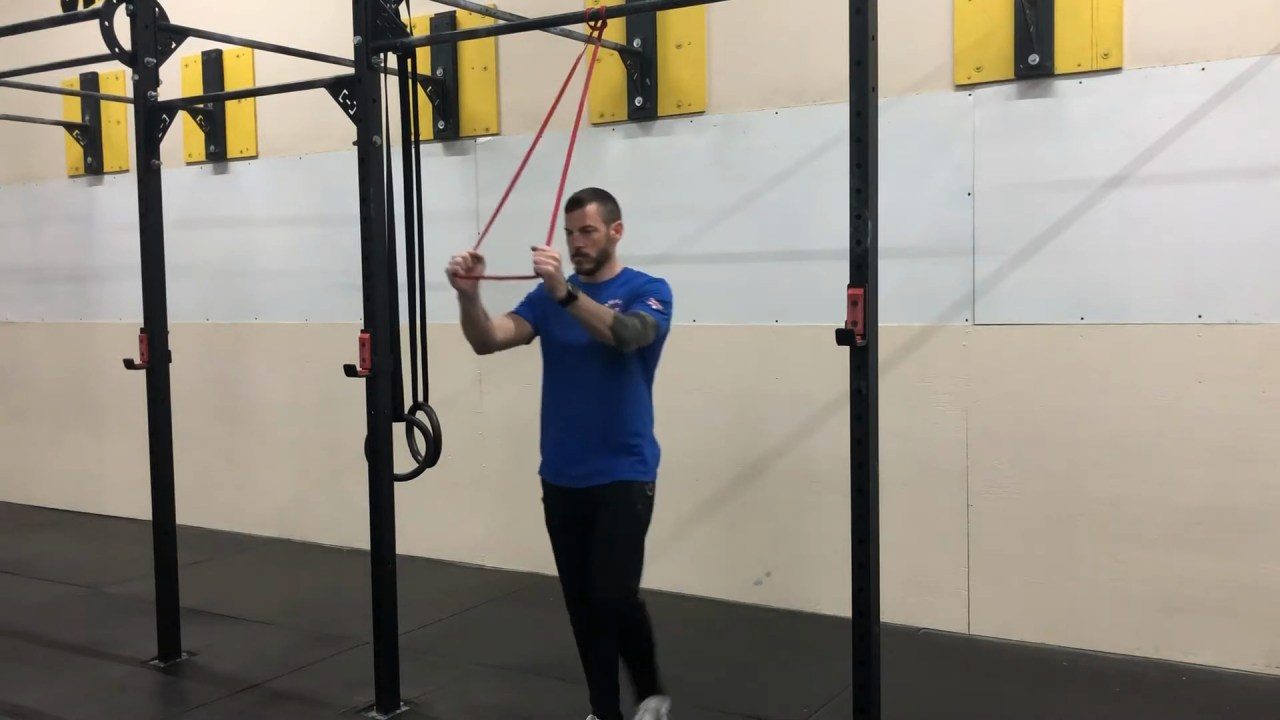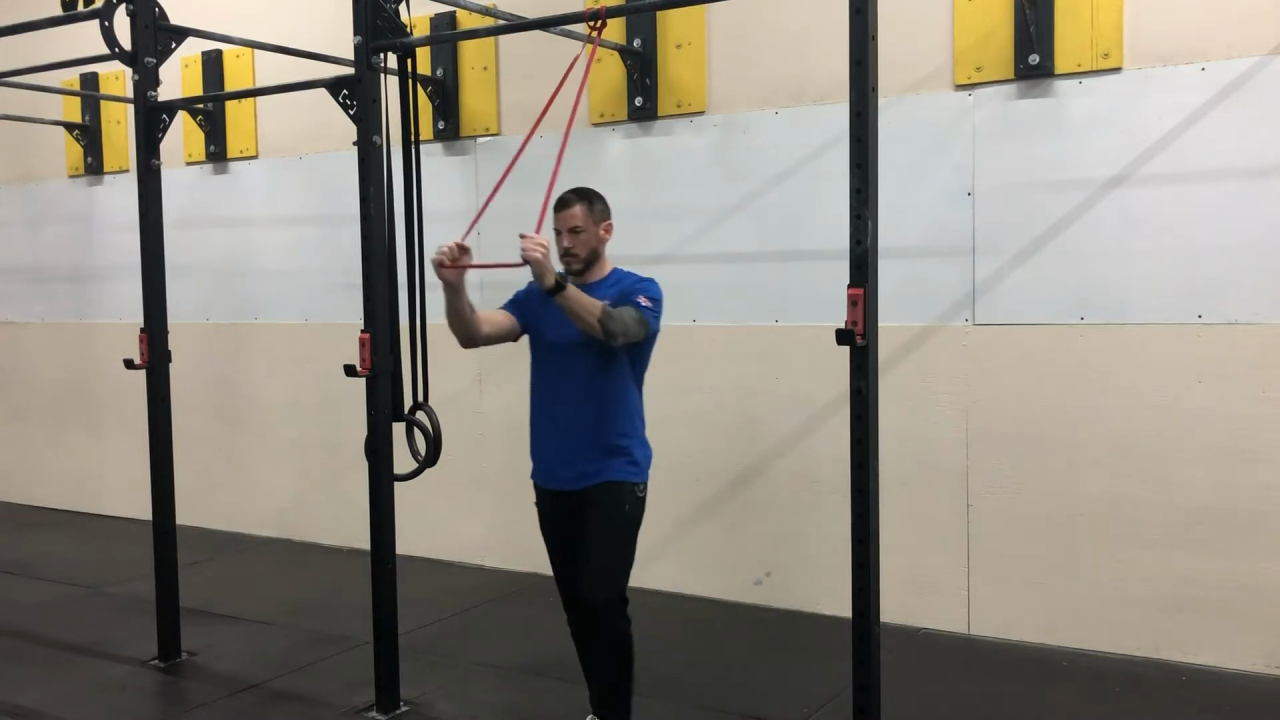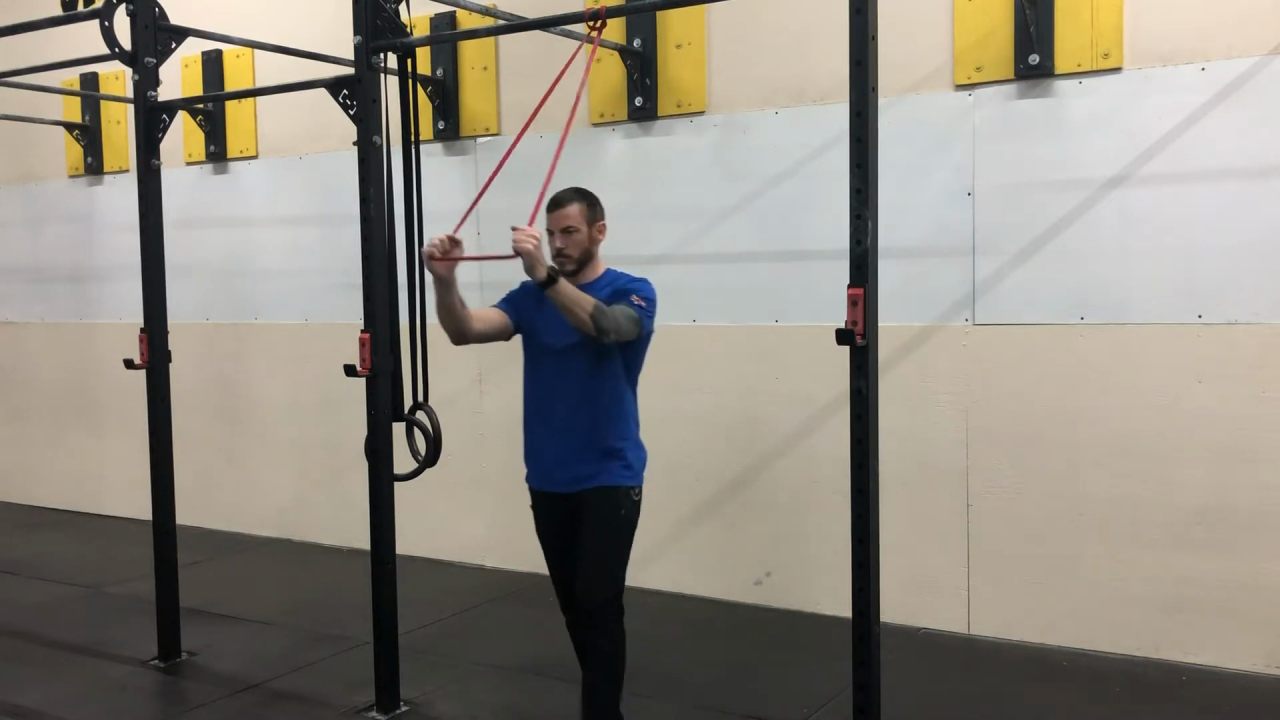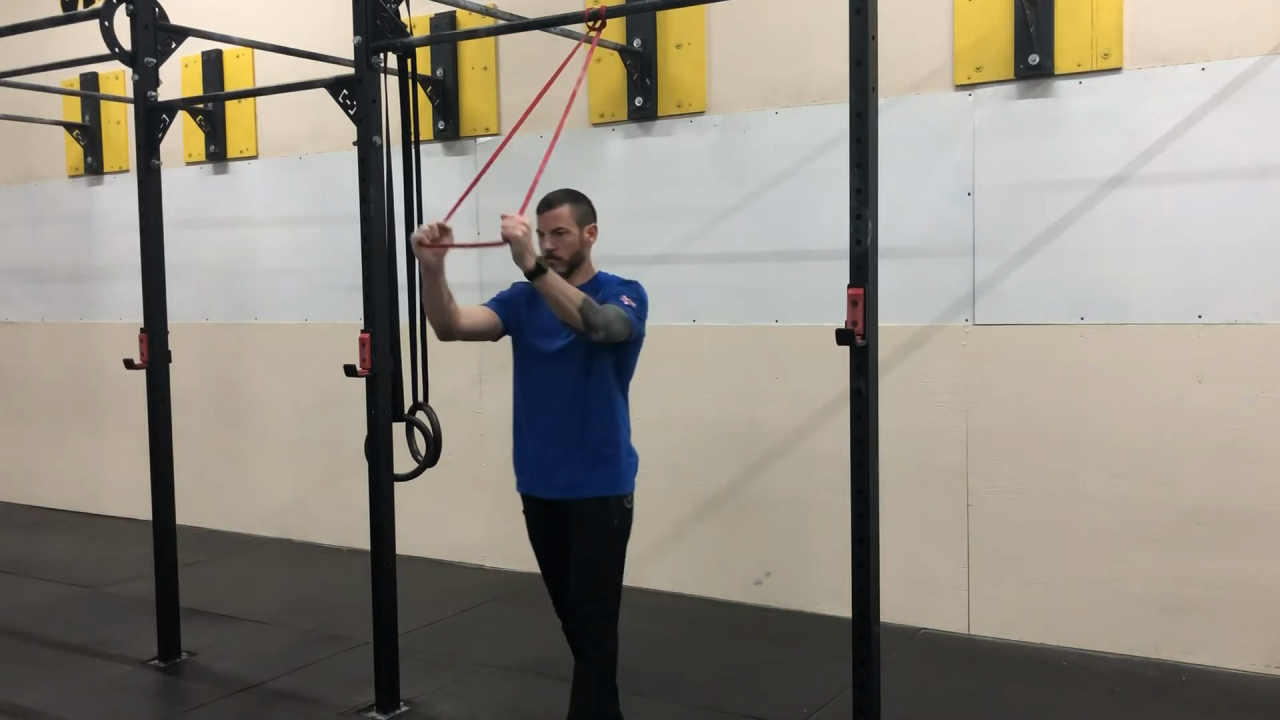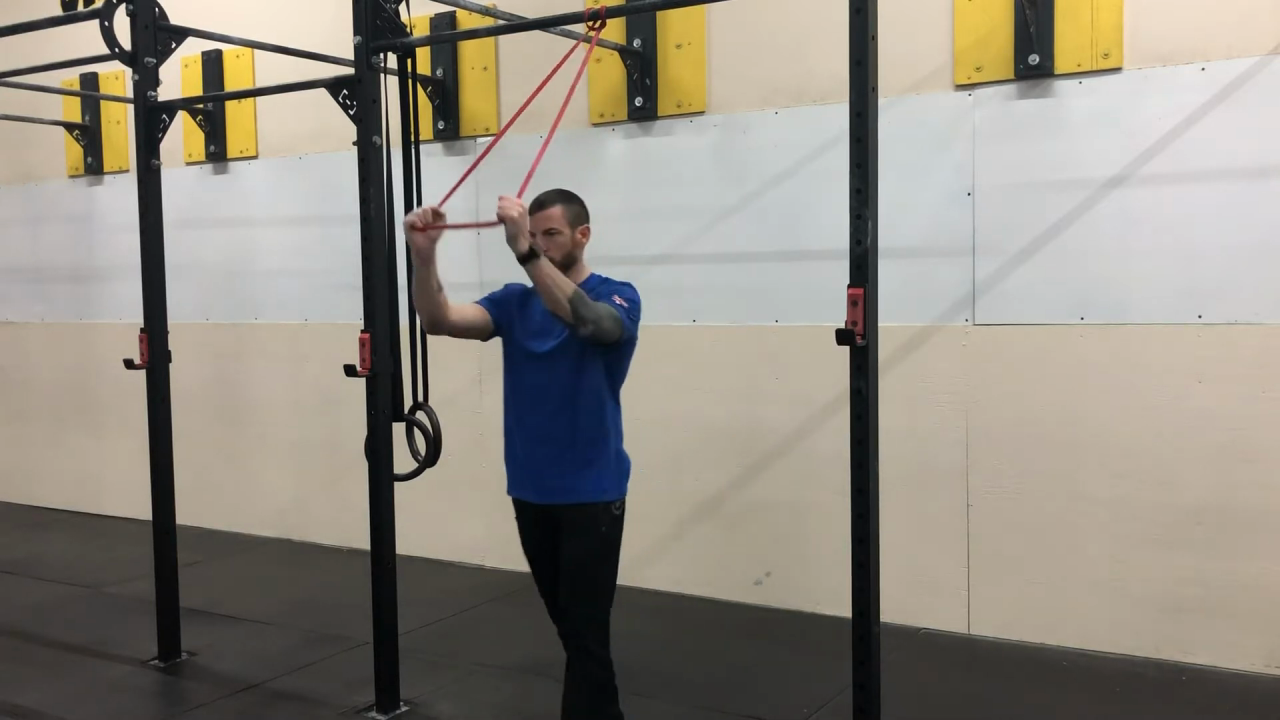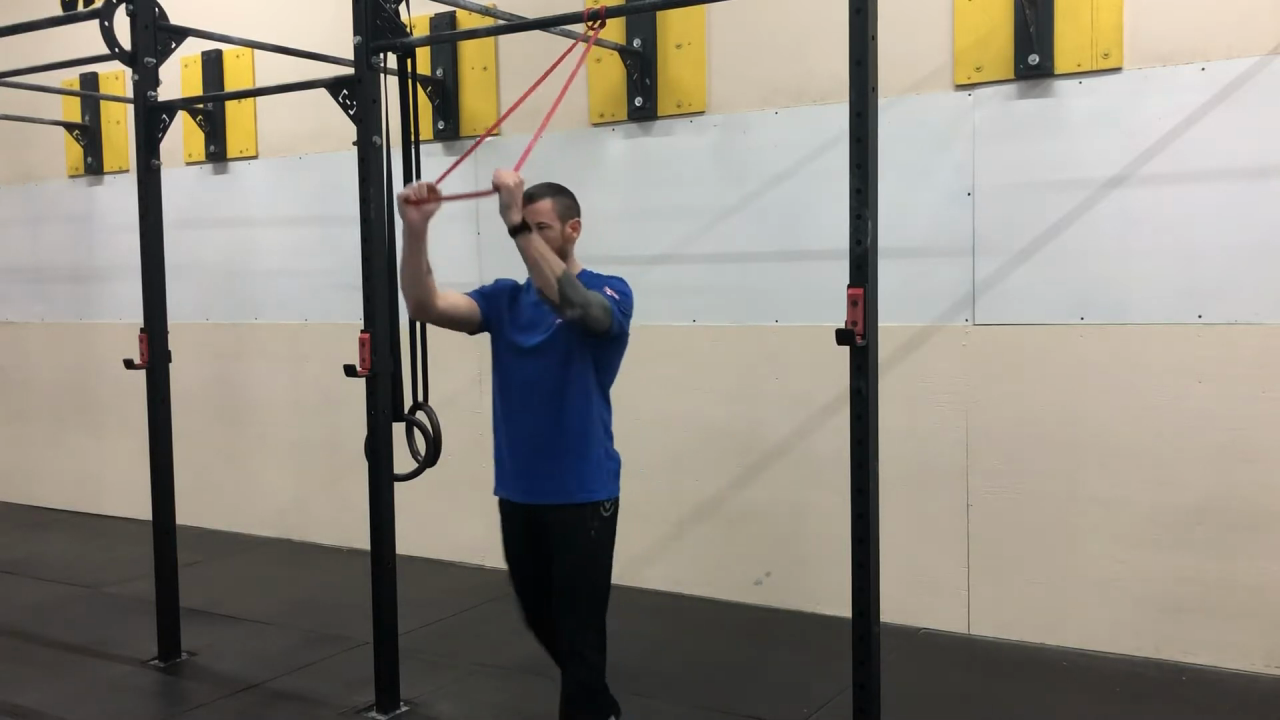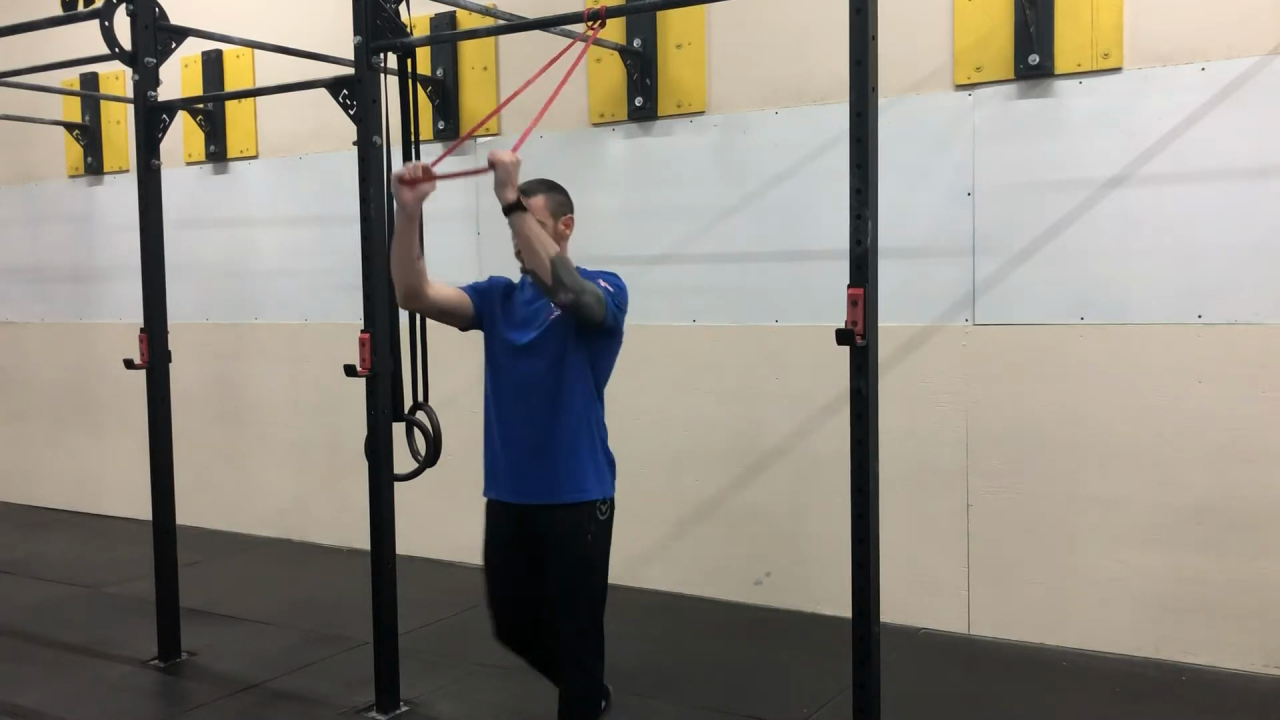
dt=0.1s
person 1, frame 1
left shoulder: (648, 291)
right shoulder: (547, 298)
left elbow: (625, 335)
right elbow: (487, 341)
left wrist: (565, 290)
right wrist: (468, 293)
left hip: (623, 475)
right hip: (561, 476)
left knee: (613, 596)
right knee: (582, 601)
person 1, frame 2
left shoulder: (637, 291)
right shoulder: (536, 297)
left elbow: (613, 329)
right elbow: (474, 335)
left wrist: (553, 281)
right wrist: (454, 286)
left hip: (614, 475)
right hip: (553, 479)
left knee: (602, 598)
right knee: (577, 603)
person 1, frame 3
left shoulder: (632, 292)
right shoulder: (530, 299)
left elbow: (606, 326)
right elbow: (464, 330)
left wrist: (544, 272)
right wrist: (443, 276)
left hip: (609, 482)
right hip: (548, 482)
left knee: (599, 611)
right knee: (578, 611)
person 1, frame 4
left shoulder: (623, 294)
right shoulder: (521, 300)
left elbow: (595, 323)
right elbow: (451, 326)
left wrist: (532, 266)
right wrist: (432, 268)
left hip: (601, 489)
right hip: (539, 488)
left knee: (591, 619)
right knee: (573, 615)
person 1, frame 5
left shoulder: (617, 297)
right shoulder: (514, 303)
left elbow: (585, 320)
right elbow: (440, 320)
left wrist: (525, 249)
right wrist: (422, 252)
left hip: (593, 494)
right hip: (531, 492)
left knee: (585, 630)
right knee: (570, 623)
person 1, frame 6
left shoulder: (609, 292)
right shoulder: (504, 299)
left elbow: (575, 304)
right elbow: (428, 307)
left wrist: (516, 226)
right wrist: (415, 232)
left hip: (583, 495)
right hip: (518, 494)
left knee: (578, 634)
right knee: (545, 624)
person 1, frame 7
left shoulder: (602, 291)
right shoulder: (497, 297)
left elbow: (565, 289)
right elbow: (415, 295)
left wrist: (512, 200)
right wrist: (408, 211)
left hip: (576, 498)
right hip: (507, 495)
left knee: (574, 634)
right knee: (514, 626)
